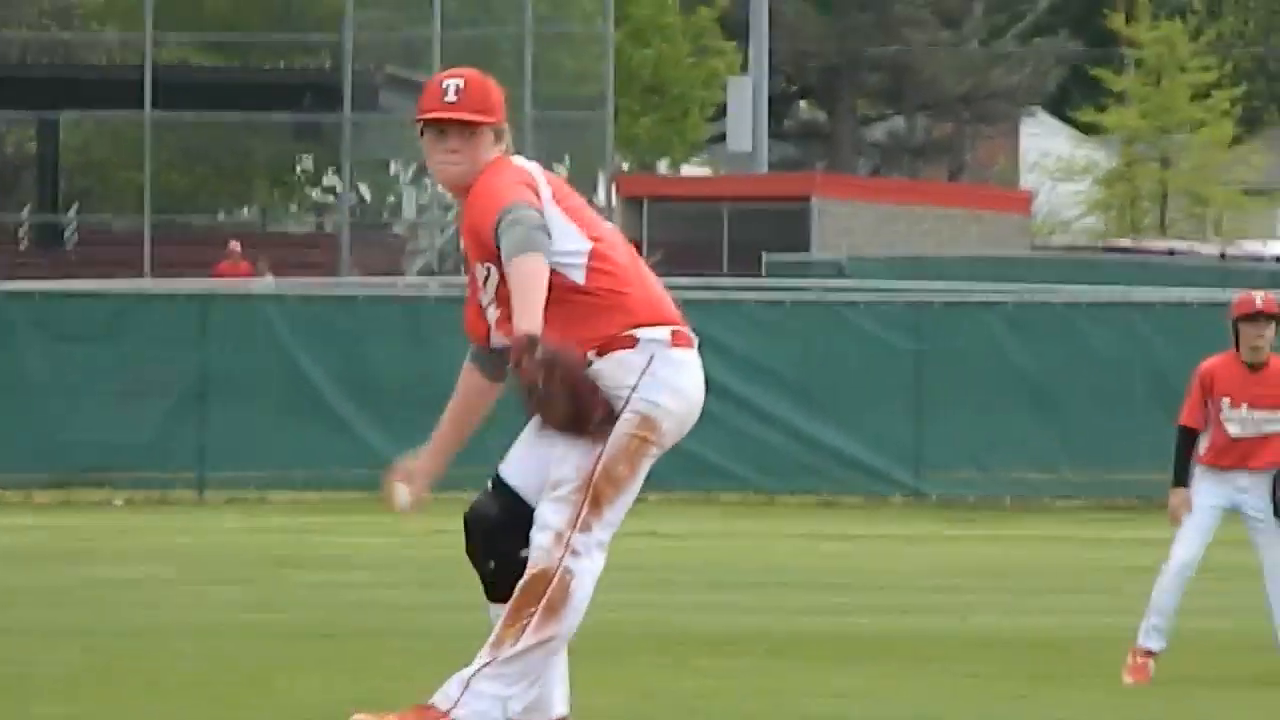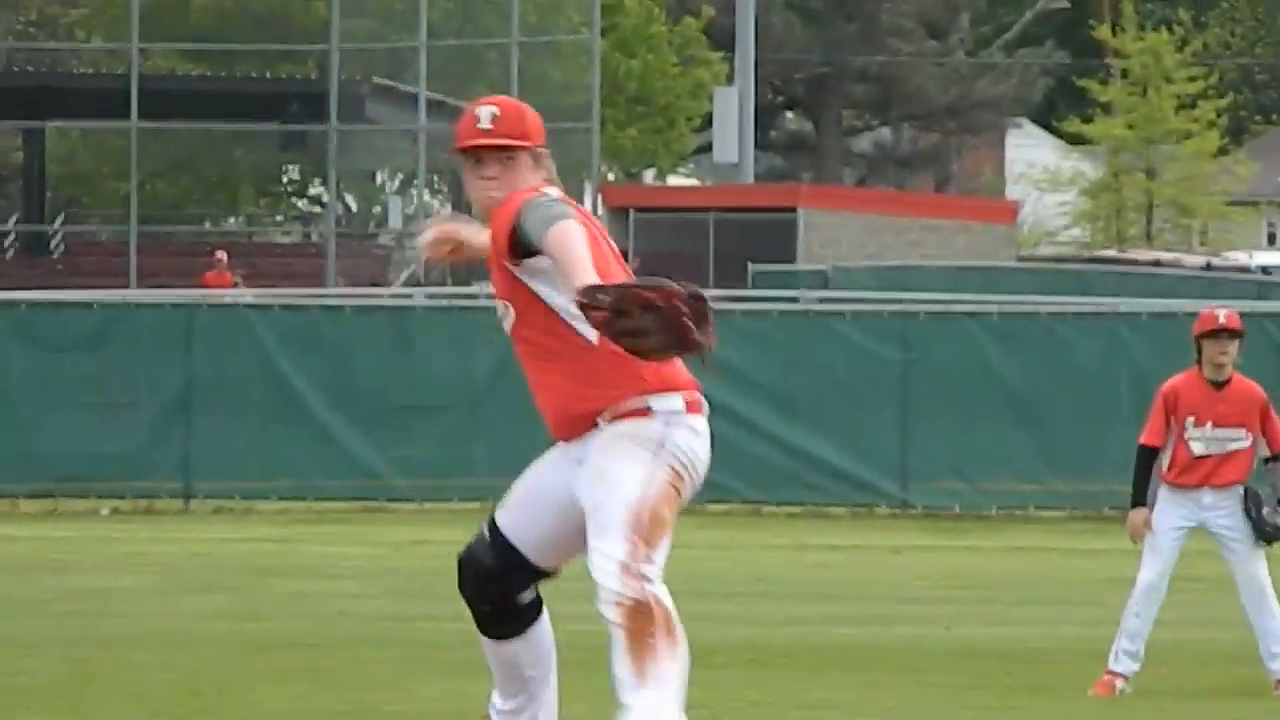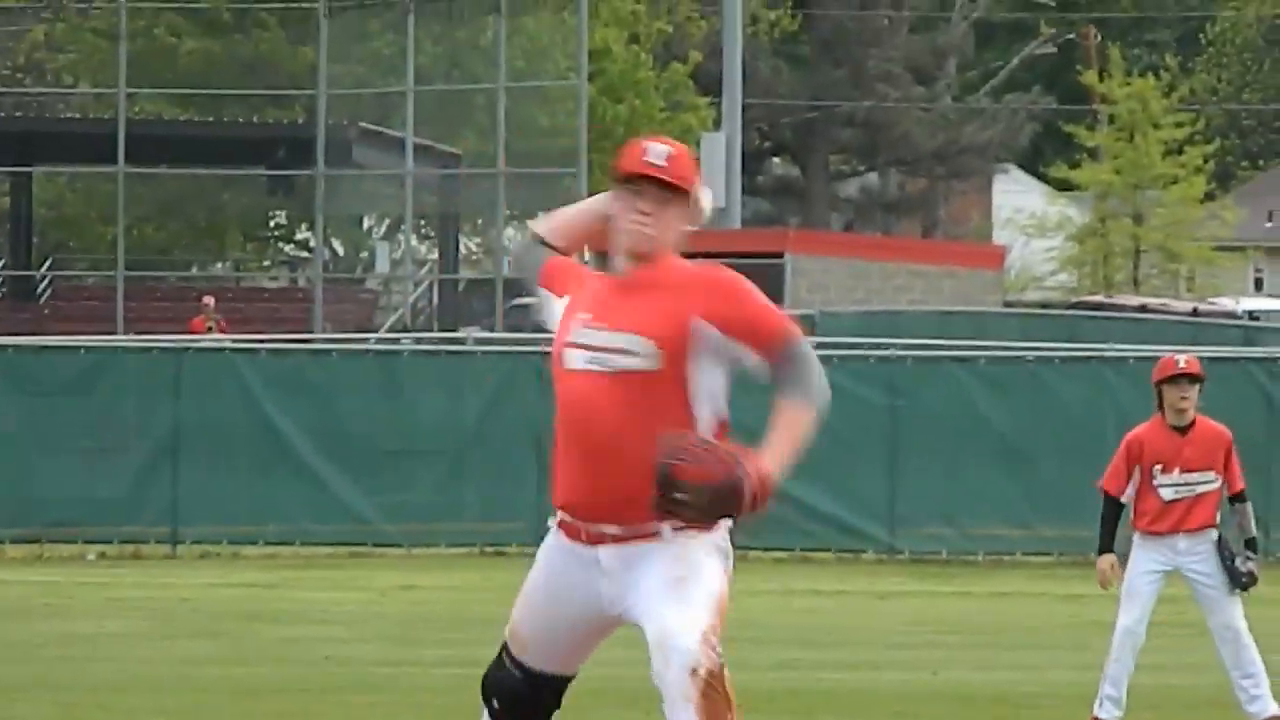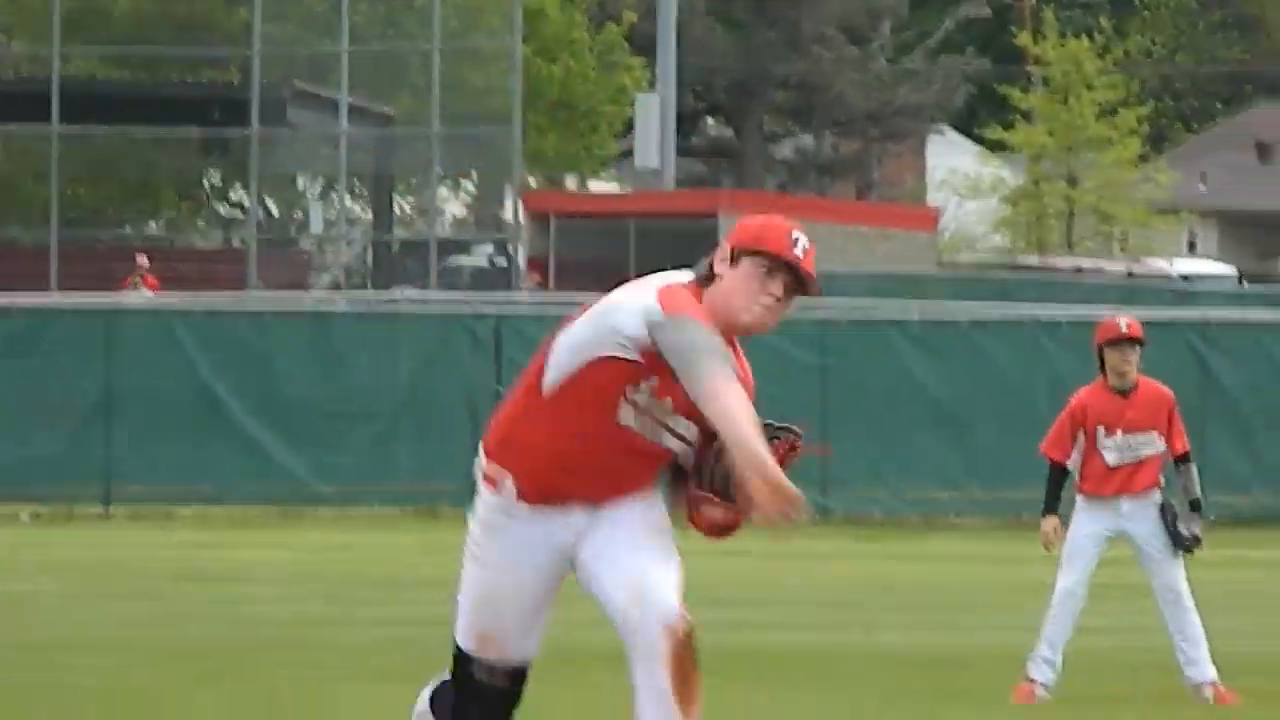
dt=0.2s
person 1, frame 1
left shoulder: (501, 184)
right shoulder: (482, 244)
left elbow: (530, 237)
right elbow: (489, 355)
left wrist: (527, 335)
right wrist: (435, 456)
left hip: (643, 366)
right hip: (609, 379)
left knee: (567, 542)
right knee: (496, 527)
person 1, frame 2
left shoulder: (526, 208)
right shoulder: (514, 245)
left elbow: (550, 226)
left wrist: (585, 286)
right wrist: (474, 241)
left hip: (648, 426)
right hip: (589, 441)
left knee: (625, 578)
right knee: (487, 571)
person 1, frame 3
left shoulder: (712, 292)
right shoulder: (574, 295)
left elbow: (805, 381)
right elbow: (532, 250)
left wrist: (768, 466)
right wrist: (608, 203)
left hip: (676, 542)
right hip: (577, 544)
left knee: (688, 654)
person 1, frame 4
left shoulder: (735, 377)
right shoulder: (665, 301)
right elbow: (696, 355)
left wrist: (728, 496)
right wrist: (756, 461)
left hip: (622, 502)
right hip: (521, 500)
left knee: (660, 618)
person 2, frame 1
right shoulder: (1212, 371)
right elbow: (1188, 428)
right wrist: (1179, 485)
right hip: (1212, 479)
right knee: (1182, 562)
right ankle: (1147, 648)
person 2, frame 2
right shoulder: (1174, 390)
right elbow: (1149, 448)
right wrist: (1138, 504)
left hip: (1229, 501)
right hip: (1176, 499)
right knee: (1149, 584)
right ankle: (1118, 670)
person 2, frame 3
left shoulder: (1219, 436)
right shoulder: (1140, 438)
left elbow: (1236, 493)
right elbow: (1114, 494)
left wrist: (1250, 547)
right wrist: (1105, 551)
left hip: (1203, 544)
right hip: (1151, 546)
left knee: (1232, 628)
right knee: (1128, 630)
person 2, frame 4
left shoulder: (1162, 398)
right shoulder: (1082, 403)
left elbow: (1181, 456)
right elbow: (1059, 459)
left wrist: (1195, 508)
right wrist: (1049, 513)
left hip: (1146, 507)
right hip: (1093, 508)
left knee: (1175, 592)
right knee: (1067, 592)
left ankle: (1205, 679)
right ankle: (1038, 677)
